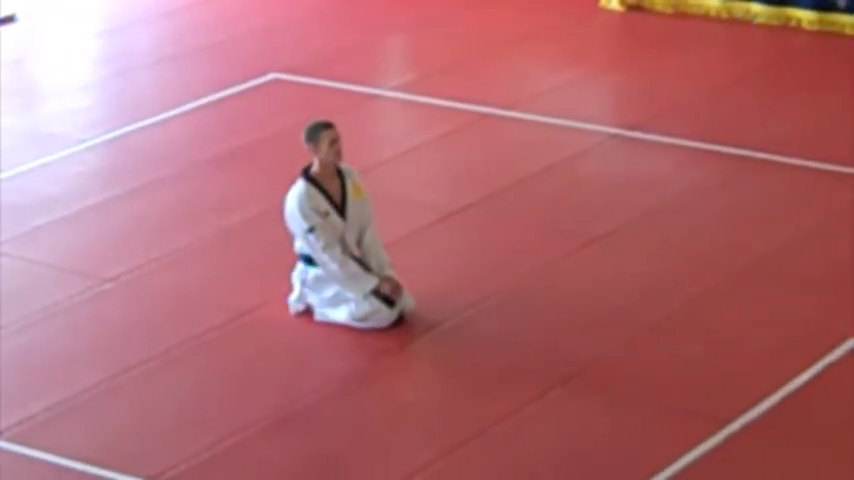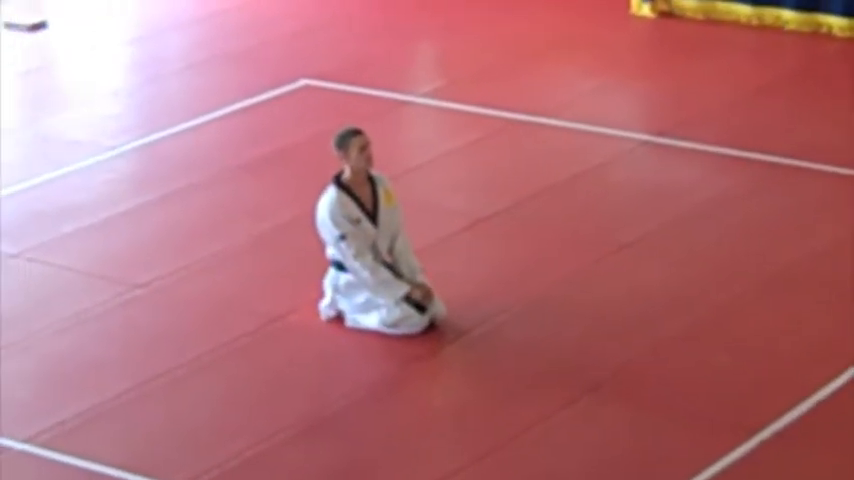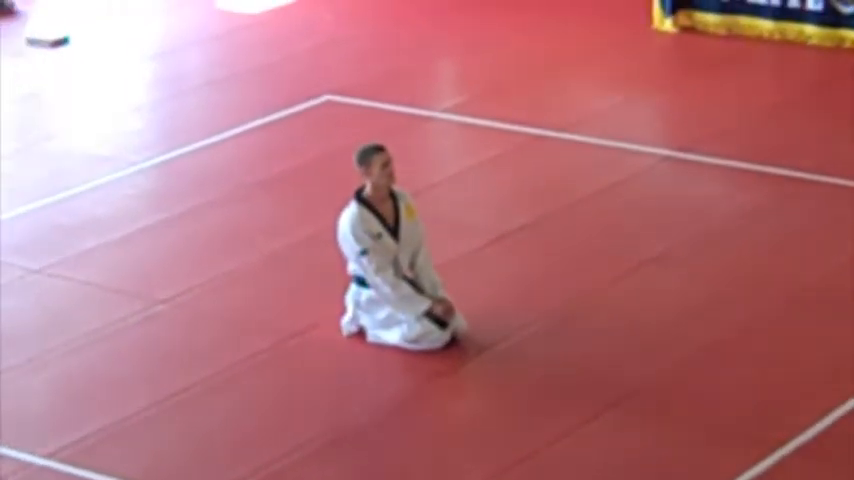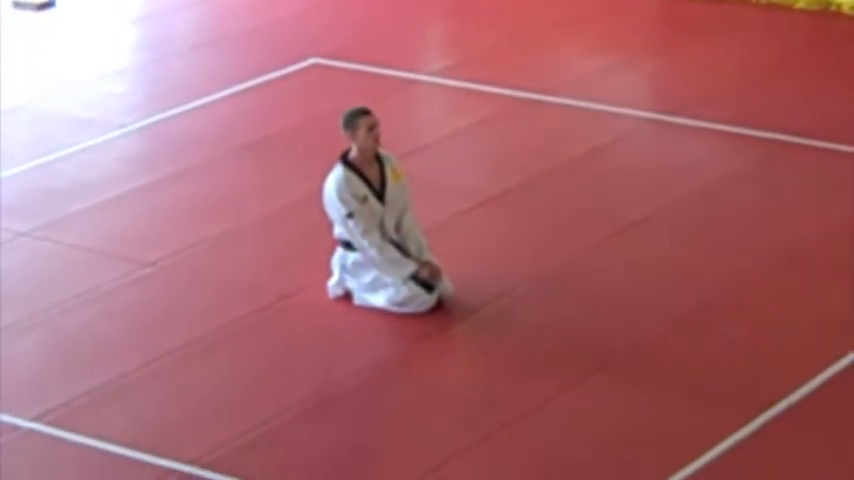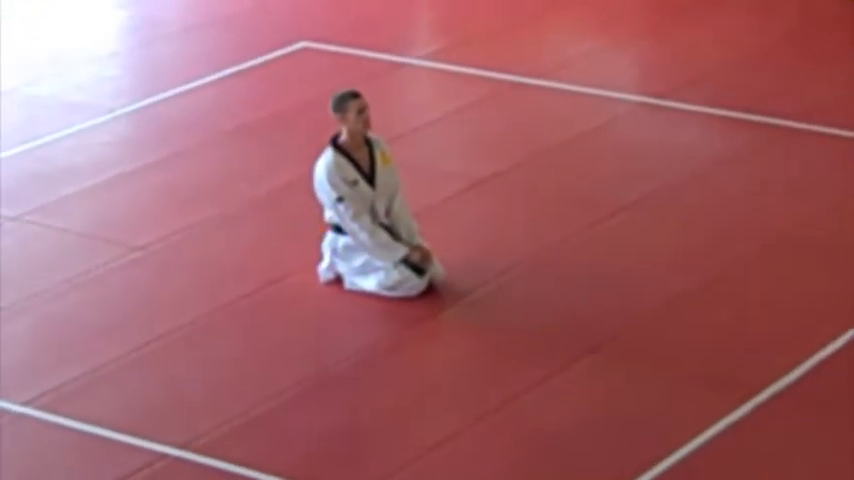
dt=0.5s
person 1, frame 1
left shoulder: (349, 176)
right shoulder: (301, 199)
left elbow: (367, 230)
right elbow: (327, 255)
left wrist: (384, 273)
right wrist: (375, 284)
left hip: (351, 262)
right hip: (323, 274)
left knee: (403, 304)
right knee: (384, 313)
right ankle: (314, 301)
person 1, frame 2
left shoulder: (380, 184)
right shoulder: (332, 206)
left elbow: (398, 237)
right elbow: (358, 261)
left wrist: (416, 279)
right wrist: (406, 291)
left hip: (383, 268)
right hip: (355, 280)
left knee: (434, 311)
right knee: (414, 320)
right ankle: (345, 307)
person 1, frame 3
left shoulder: (402, 199)
right shoulder: (354, 221)
left elbow: (419, 252)
right elbow: (379, 277)
left wrist: (437, 295)
right wrist: (428, 306)
left hip: (406, 283)
right hip: (376, 295)
left knee: (455, 326)
right knee: (435, 335)
right ankle: (365, 320)
person 1, frame 4
left shoulder: (387, 162)
right shoulder: (339, 184)
left elbow: (405, 216)
right elbow: (366, 240)
left wrist: (424, 258)
right wrist: (413, 269)
left hip: (392, 246)
right hip: (363, 258)
left knee: (442, 288)
right knee: (422, 298)
right ankle: (352, 283)
person 1, frame 5
left shoulder: (377, 146)
right shoulder: (329, 168)
left elbow: (395, 200)
right elbow: (355, 224)
left wrist: (414, 242)
right wrist: (404, 253)
left hip: (383, 229)
right hip: (353, 242)
left knee: (433, 273)
right knee: (412, 282)
right ankle: (344, 268)
